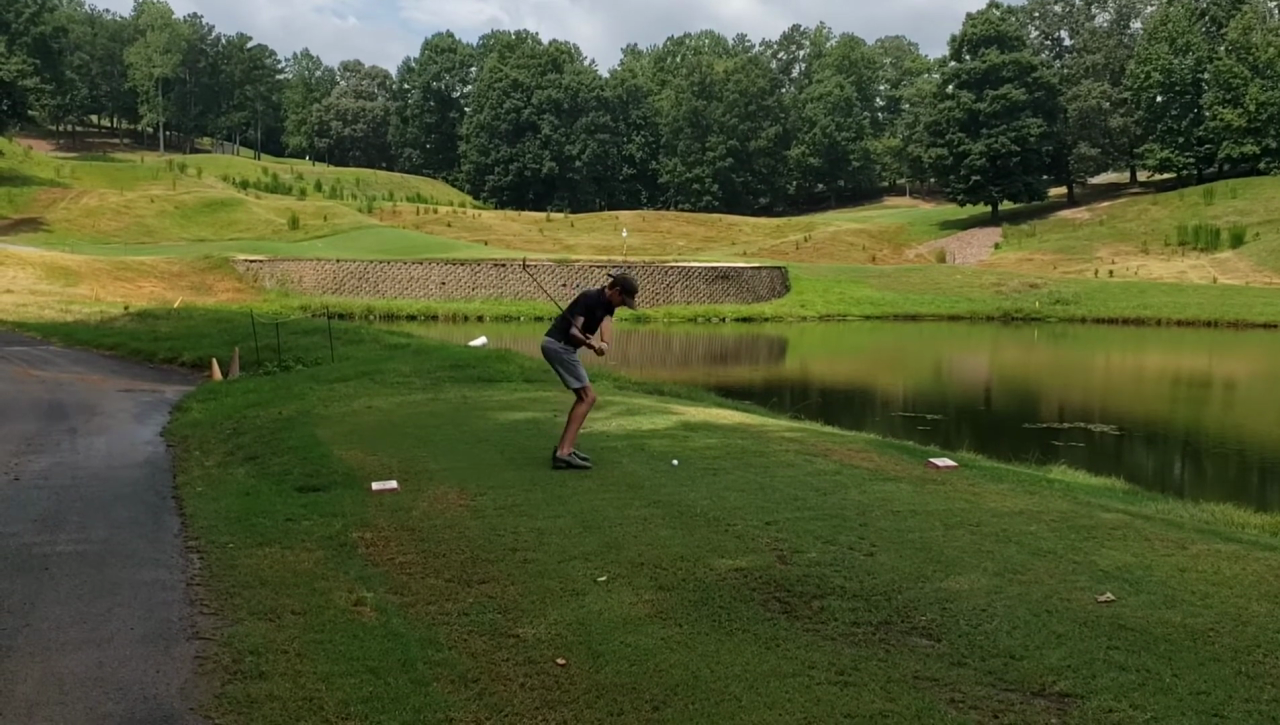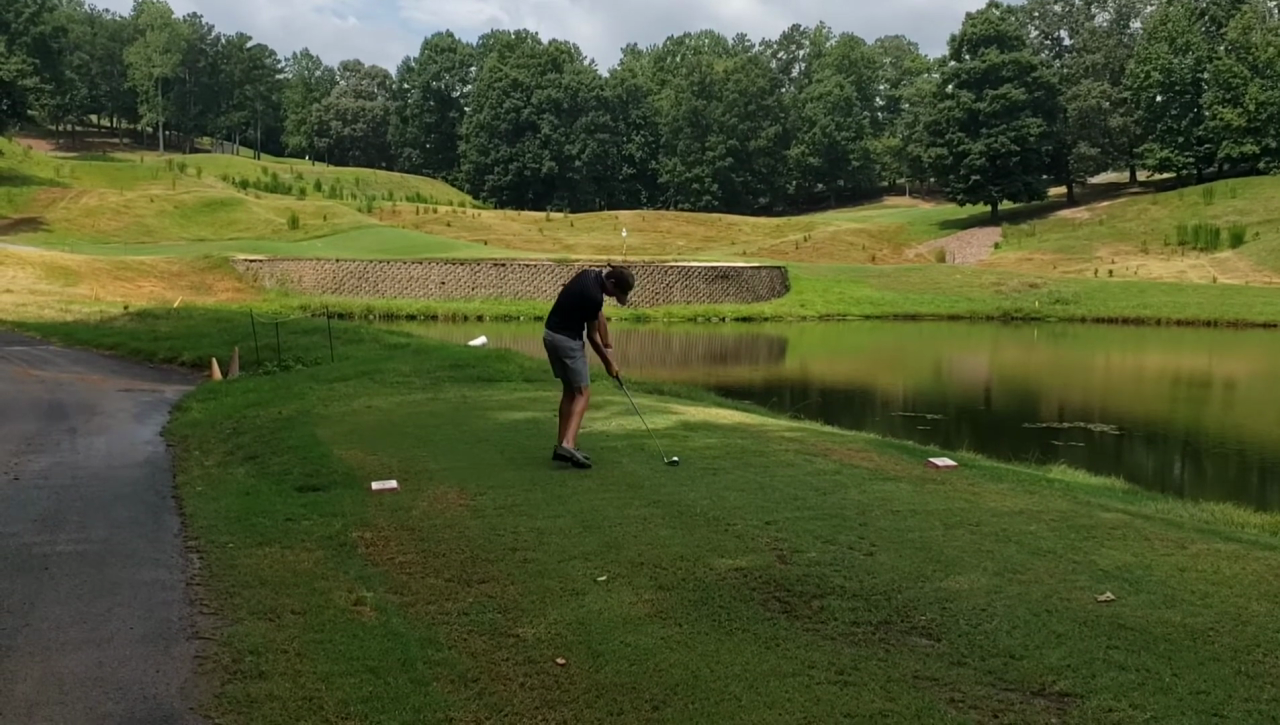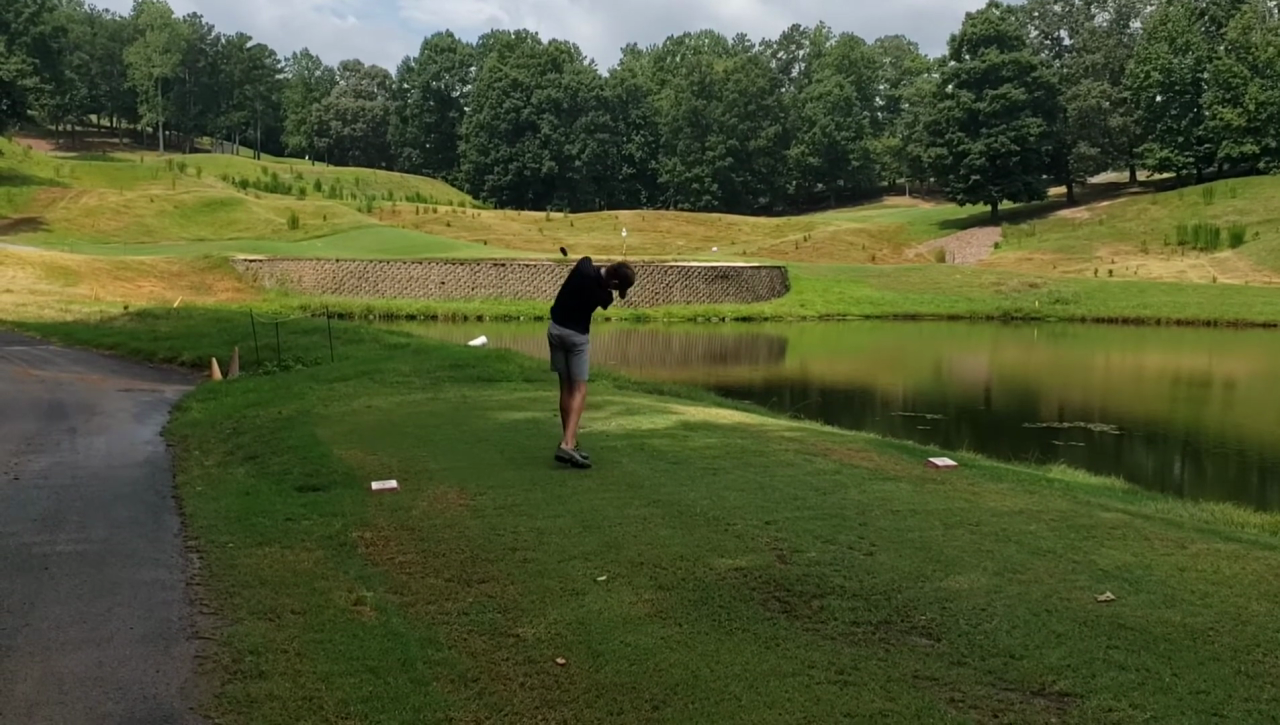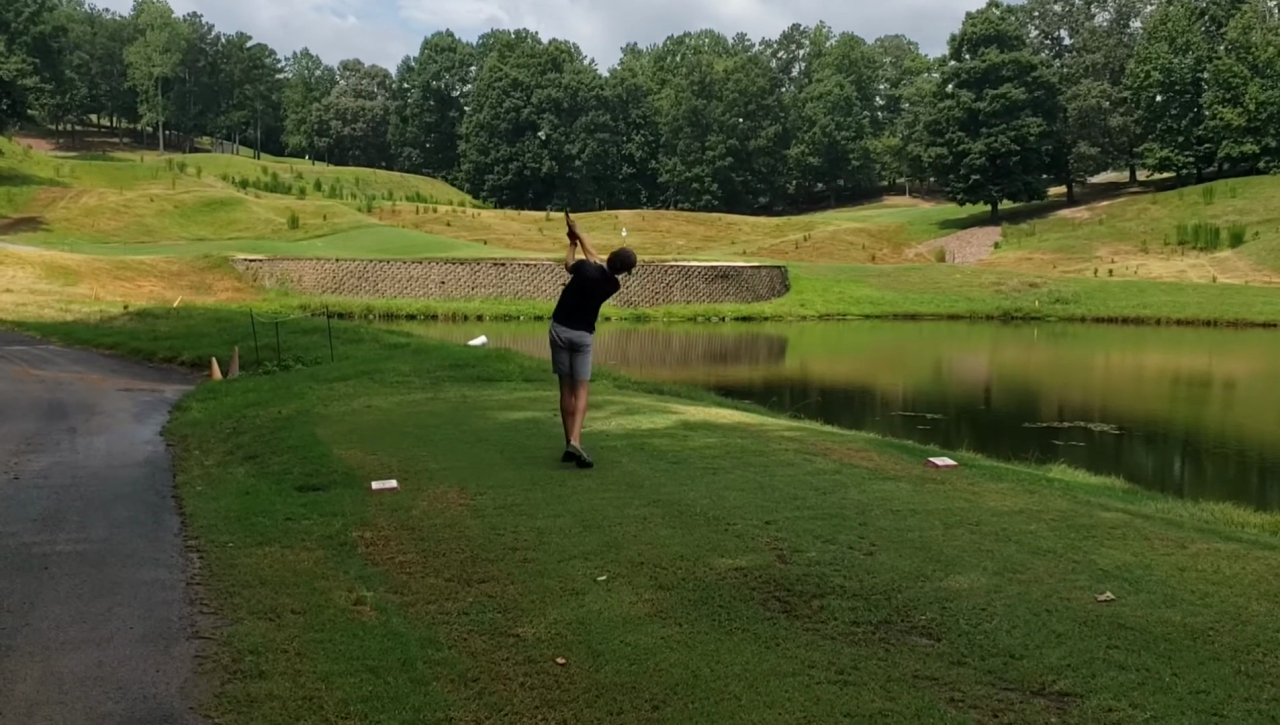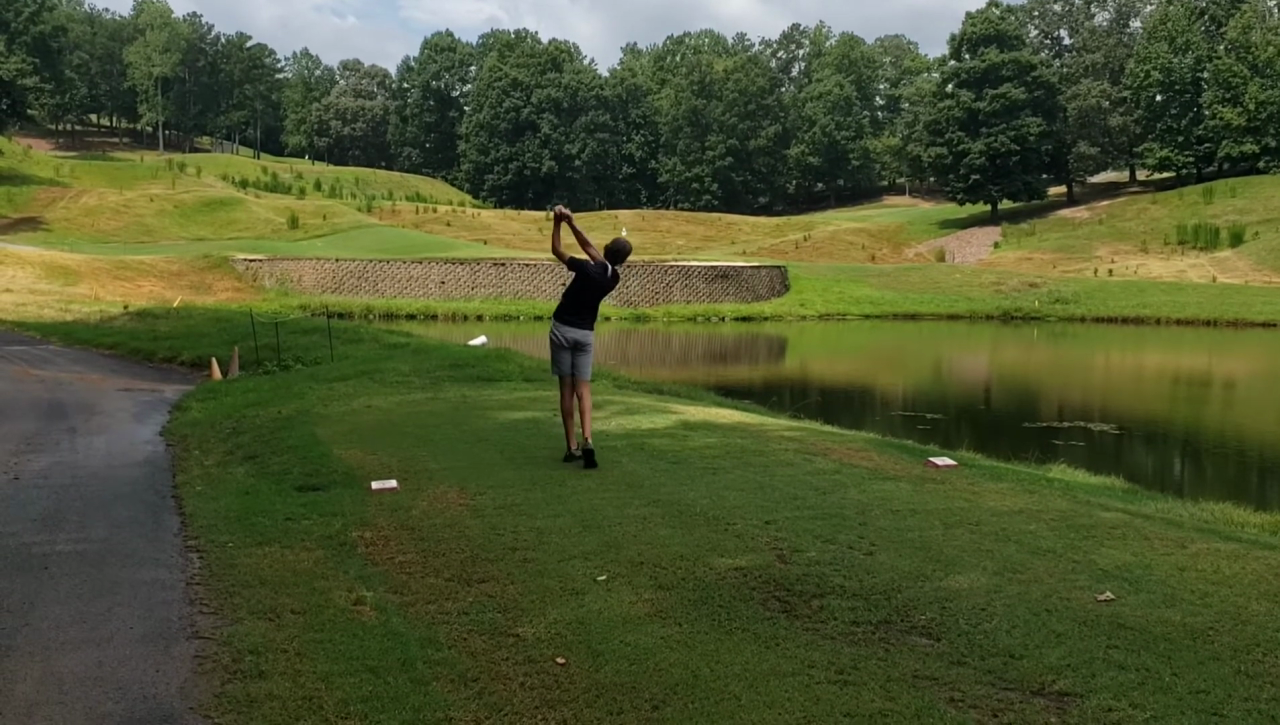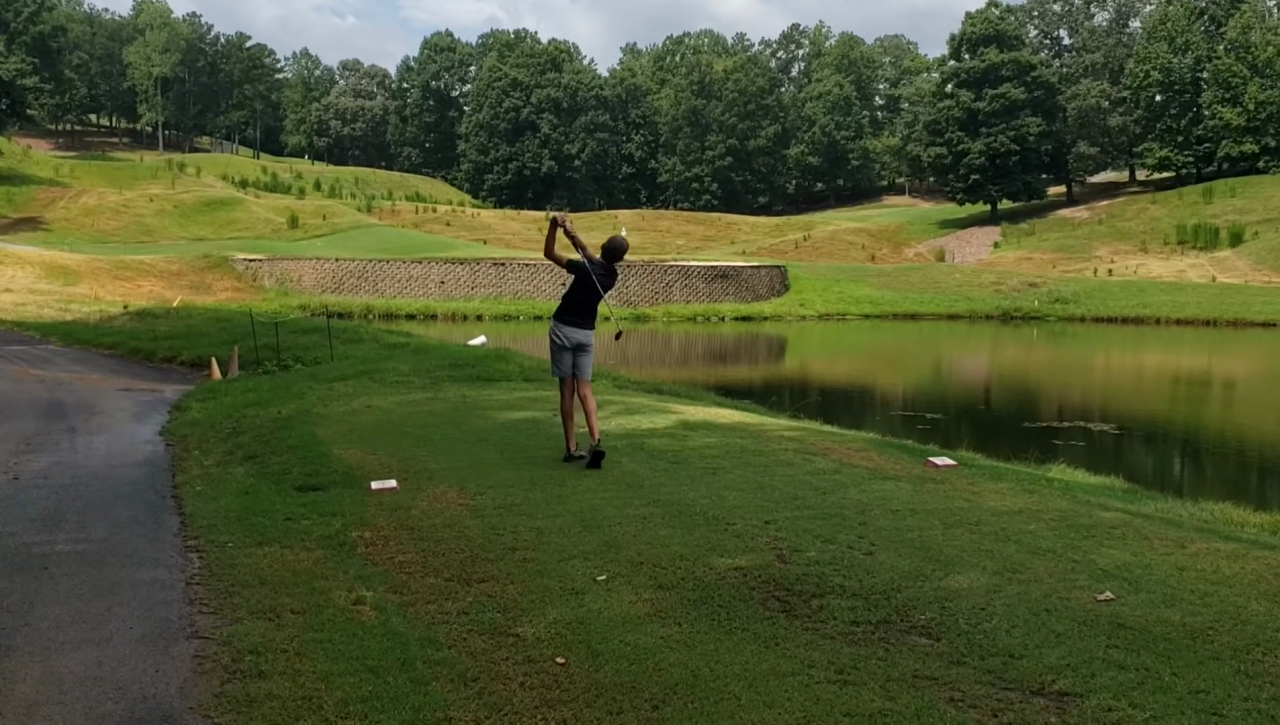
dt=0.1s
person 1, frame 1
left shoulder: (608, 308)
right shoulder: (589, 298)
left elbow: (606, 330)
right elbow: (573, 332)
left wrist: (603, 344)
right wrist: (589, 343)
left hip: (565, 348)
right hip: (558, 345)
left knee: (587, 397)
right knee: (586, 396)
left ankle: (566, 446)
right ankle: (563, 452)
person 1, frame 2
left shoulder: (589, 274)
right shoulder: (593, 296)
left elbow: (600, 320)
right elbow: (592, 336)
left wrist: (607, 347)
right wrist: (608, 362)
left hip: (551, 335)
right hip: (570, 341)
left knee: (570, 391)
right knee: (582, 394)
left ankle: (565, 442)
right ankle: (567, 444)
person 1, frame 3
left shoulder: (585, 266)
right shoulder: (603, 293)
left hip: (555, 329)
right hip: (576, 336)
left knee: (566, 387)
right knee: (579, 389)
left ankle: (568, 443)
right ankle: (567, 444)
person 1, frame 4
left shoulder: (585, 270)
right shoulder: (613, 285)
left elbow: (569, 261)
right elbow: (594, 257)
left wrist: (574, 239)
right wrist: (577, 235)
left hip: (560, 330)
right hip: (583, 336)
left knee: (567, 389)
right knee: (581, 390)
left ankle: (571, 445)
right ankle: (574, 444)
person 1, frame 5
left shoulder: (588, 269)
right shoulder: (614, 278)
left elbow: (556, 250)
right elbow: (591, 249)
left wrist: (558, 222)
right wrist: (571, 223)
left hip: (561, 330)
right hip: (584, 335)
left knee: (567, 389)
right knee: (583, 389)
left ankle: (572, 447)
right ankle: (586, 440)
person 1, frame 6
left shoulder: (586, 269)
right shoulder: (612, 275)
left elbow: (549, 253)
right elbow: (585, 250)
left wrist: (554, 227)
right wrist: (571, 232)
left hip: (563, 330)
right hip: (585, 334)
left knee: (567, 390)
right knee: (584, 389)
left ankle: (572, 448)
right ankle: (595, 440)
